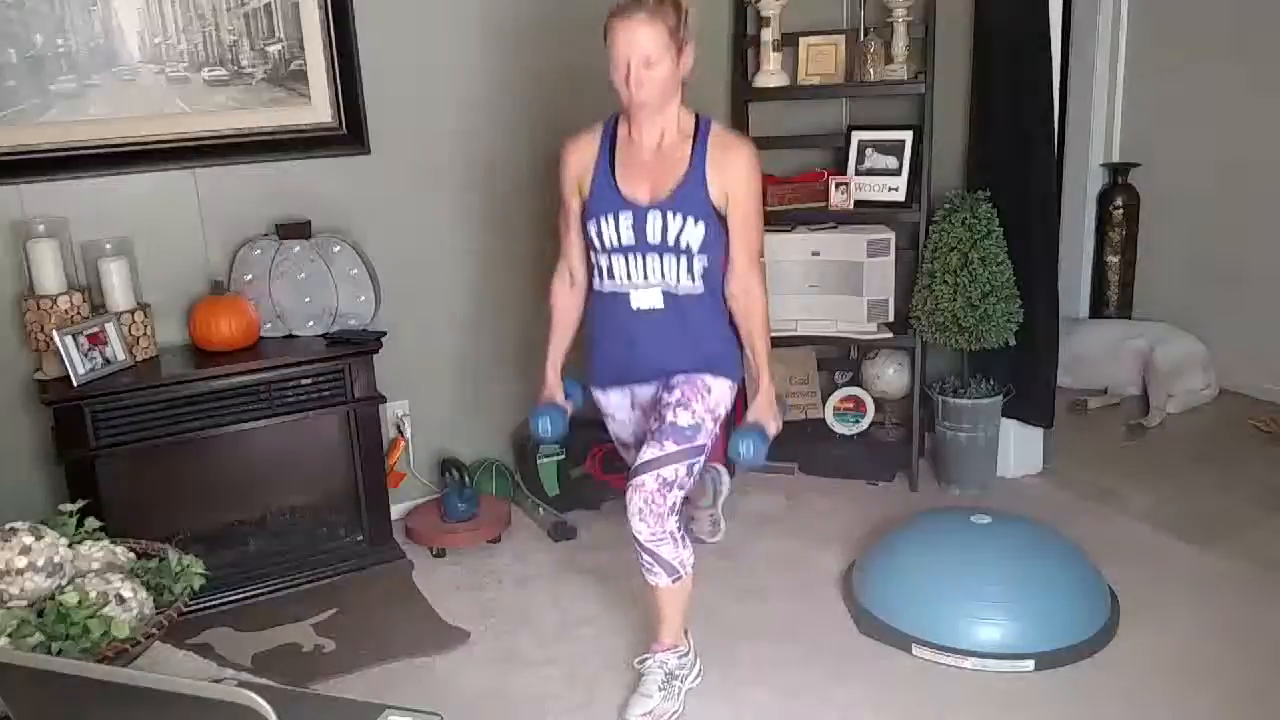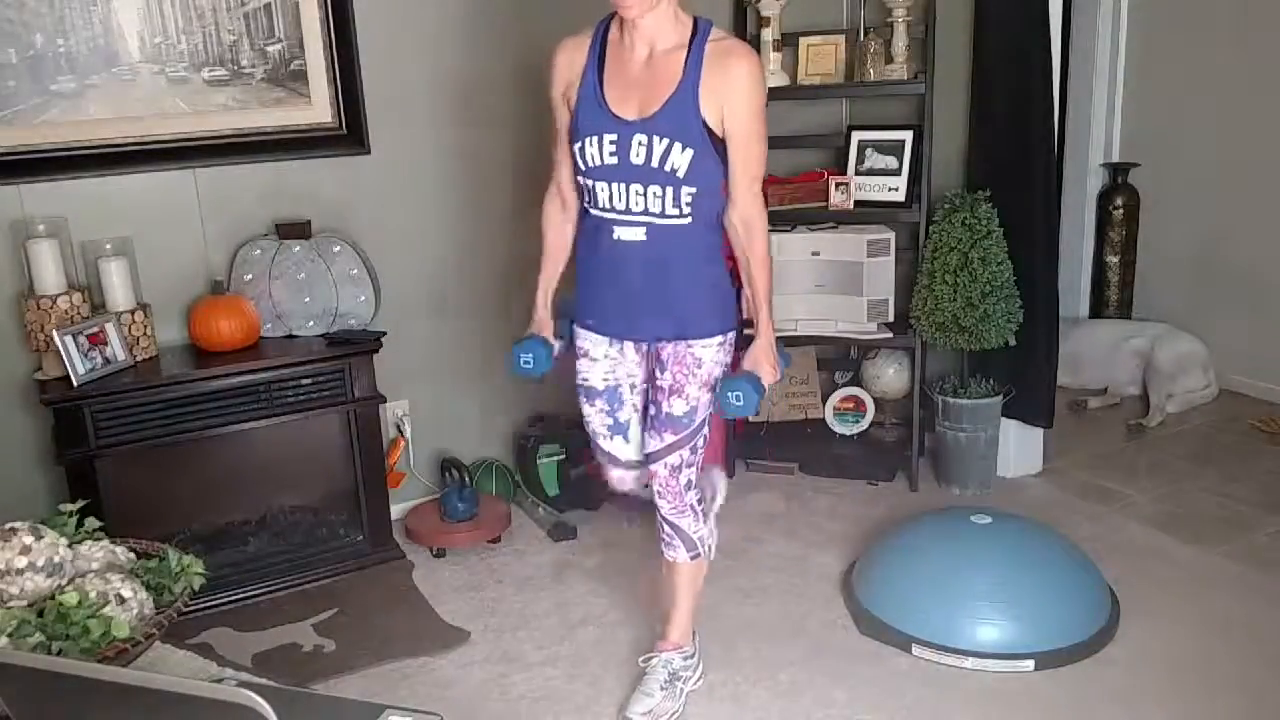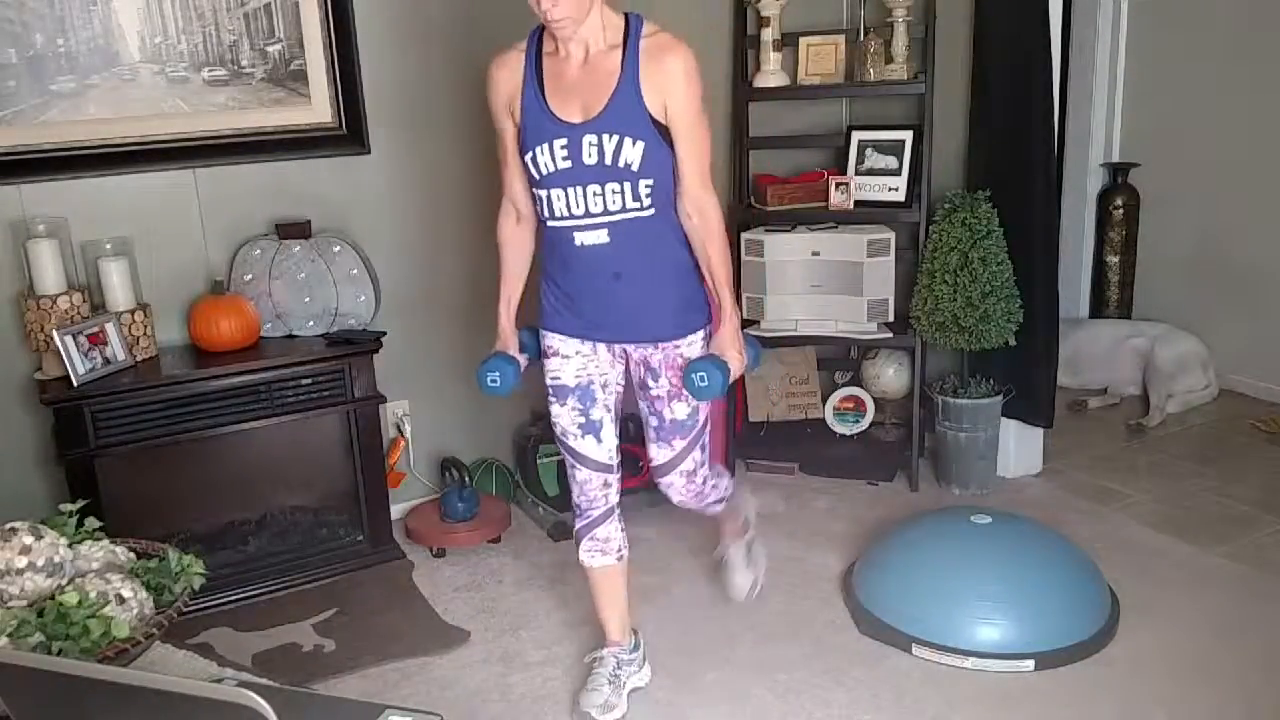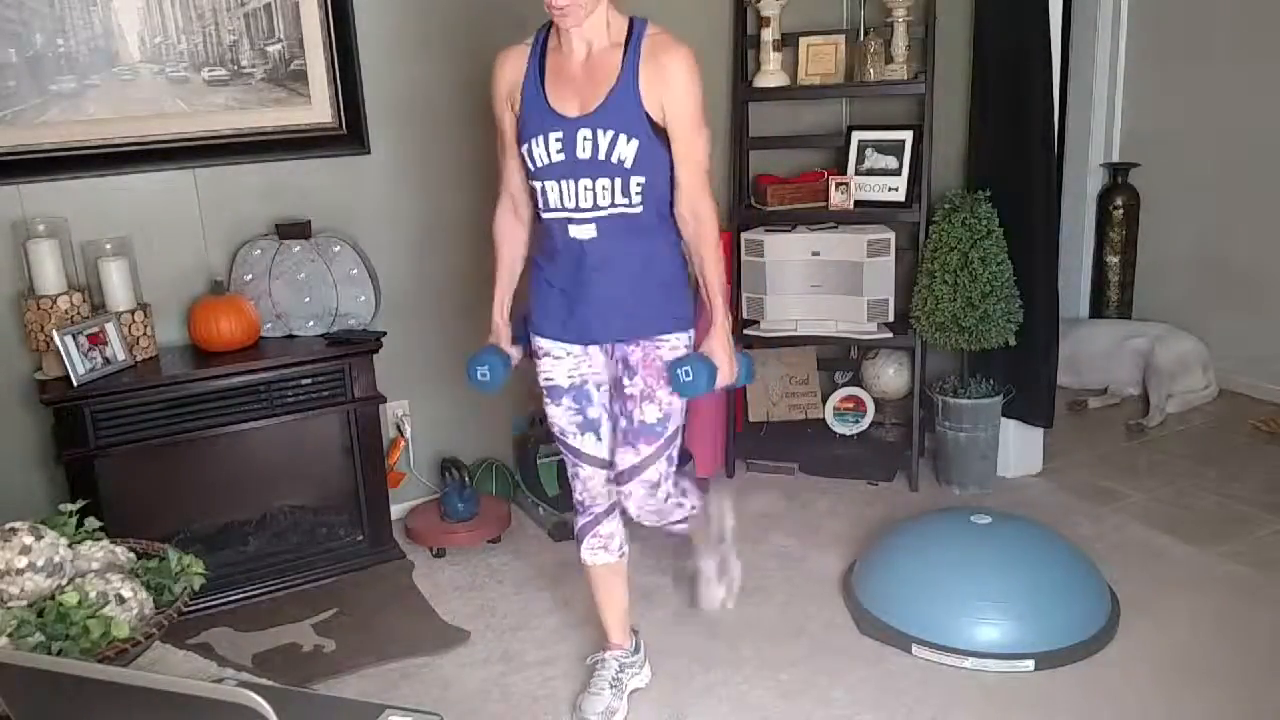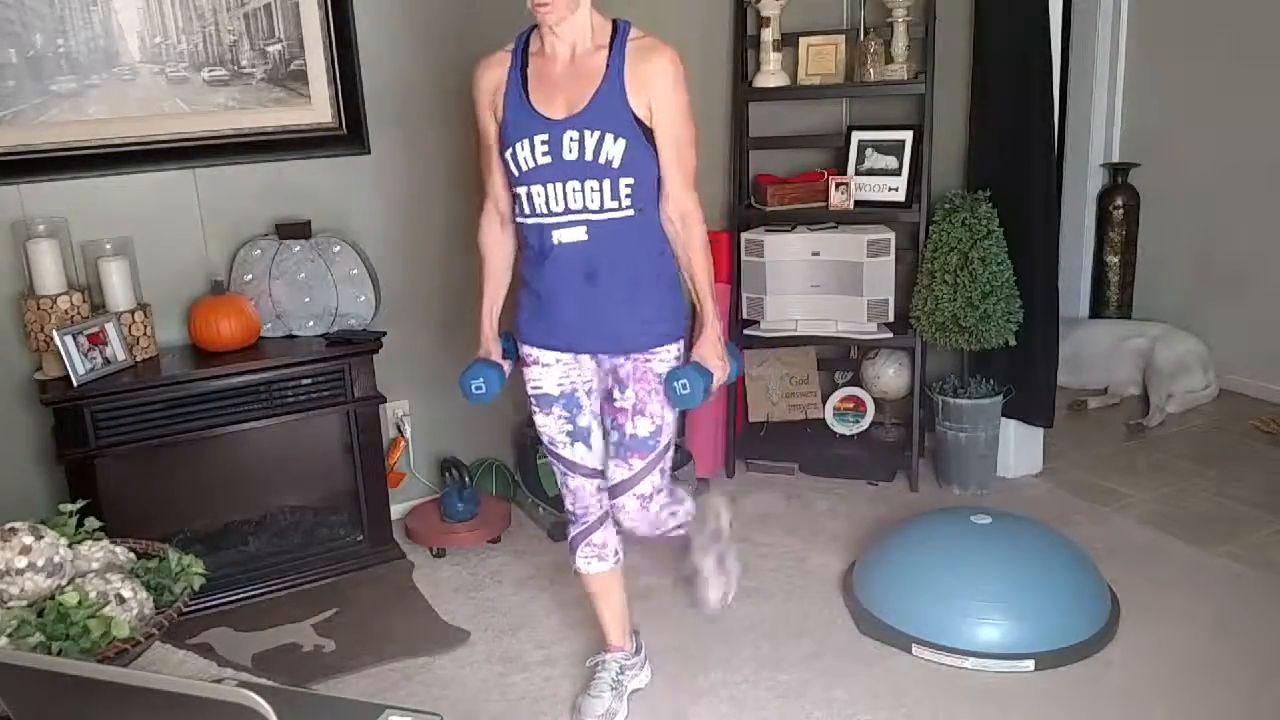
dt=1s
person 1, frame 1
left shoulder: (726, 157)
right shoulder: (582, 157)
left elbow: (744, 282)
right elbow: (571, 276)
left wrist: (763, 387)
right wrist: (551, 371)
left hip: (698, 367)
right hip: (615, 367)
left knee: (649, 501)
right knee: (654, 480)
left ankle: (673, 654)
right ankle: (699, 480)
person 1, frame 2
left shoulder: (727, 65)
right shoulder: (574, 59)
left elbow: (745, 211)
right elbow: (565, 195)
left wrist: (764, 331)
right wrist: (542, 300)
left hip: (693, 320)
right hip: (602, 317)
left knee: (672, 482)
right knee: (622, 473)
left ankle: (677, 650)
right ankle: (699, 480)
person 1, frame 3
left shoulder: (662, 59)
right shoulder: (511, 74)
left elbow: (697, 201)
right elbow: (518, 210)
left wrist: (729, 318)
right wrist: (505, 318)
left hip: (666, 318)
right hip: (572, 326)
left knee: (683, 478)
right knee: (591, 488)
left ankle: (736, 523)
right ankle: (619, 648)
person 1, frame 4
left shoulder: (663, 60)
right shoulder: (518, 66)
left elbow: (694, 203)
right elbow: (518, 203)
left wrist: (719, 322)
right wrist: (500, 319)
left hip: (652, 322)
right hip: (560, 333)
left knee: (645, 493)
right knee: (591, 491)
left ankle: (710, 526)
right ankle: (621, 652)
person 1, frame 5
left shoulder: (647, 63)
right shoulder: (496, 77)
left elbow: (680, 206)
right elbow: (499, 214)
left wrist: (710, 325)
right wrist: (488, 324)
left hip: (641, 324)
right hip: (550, 332)
left knee: (638, 501)
right knee: (583, 500)
left ankle: (705, 525)
right ankle: (620, 655)
